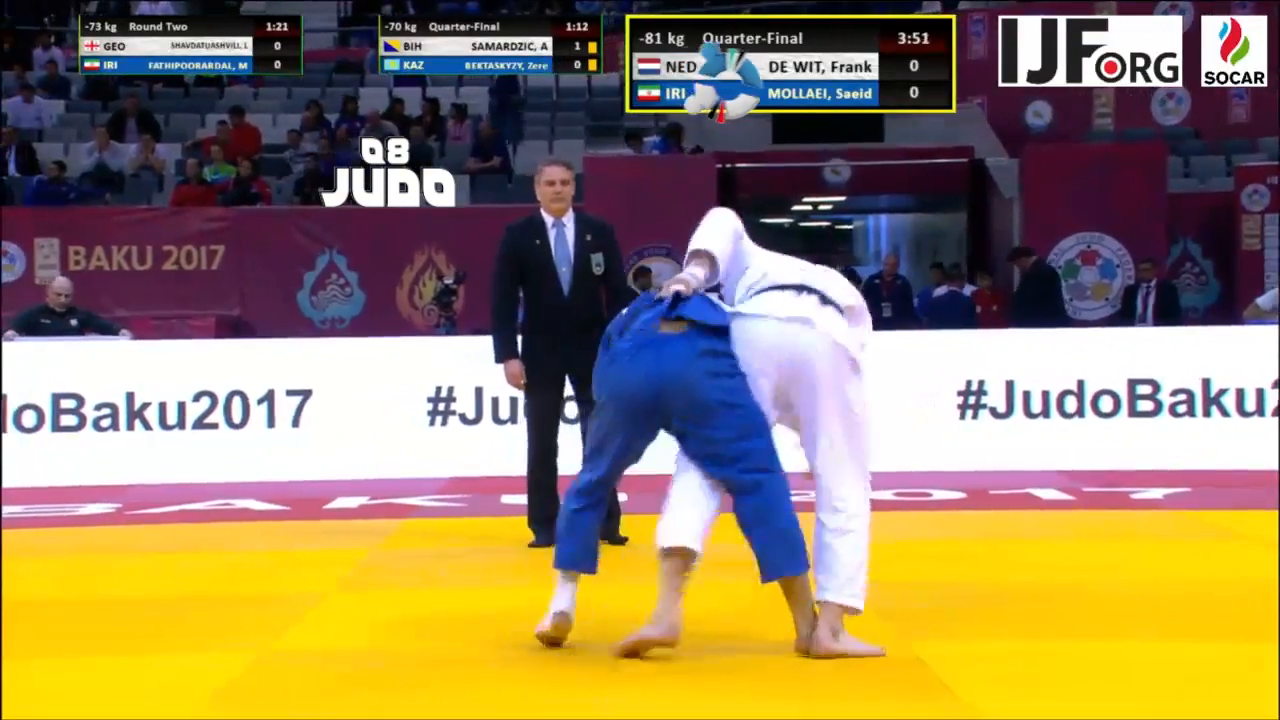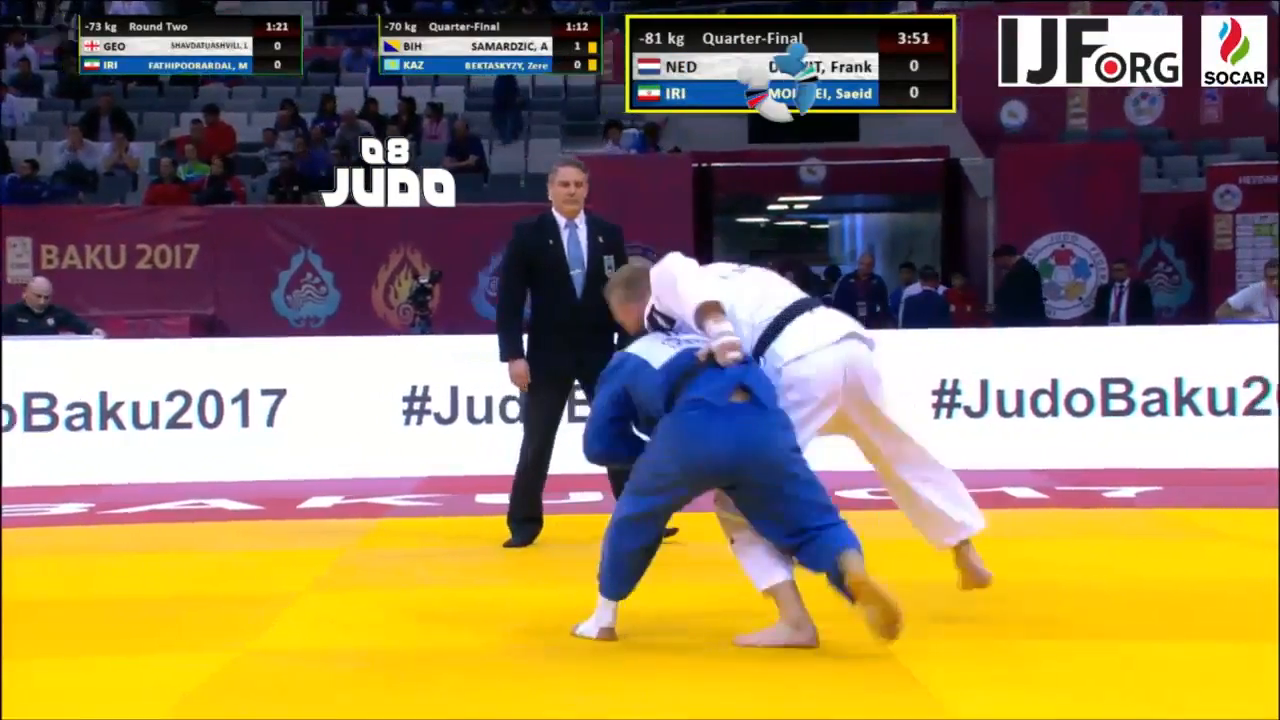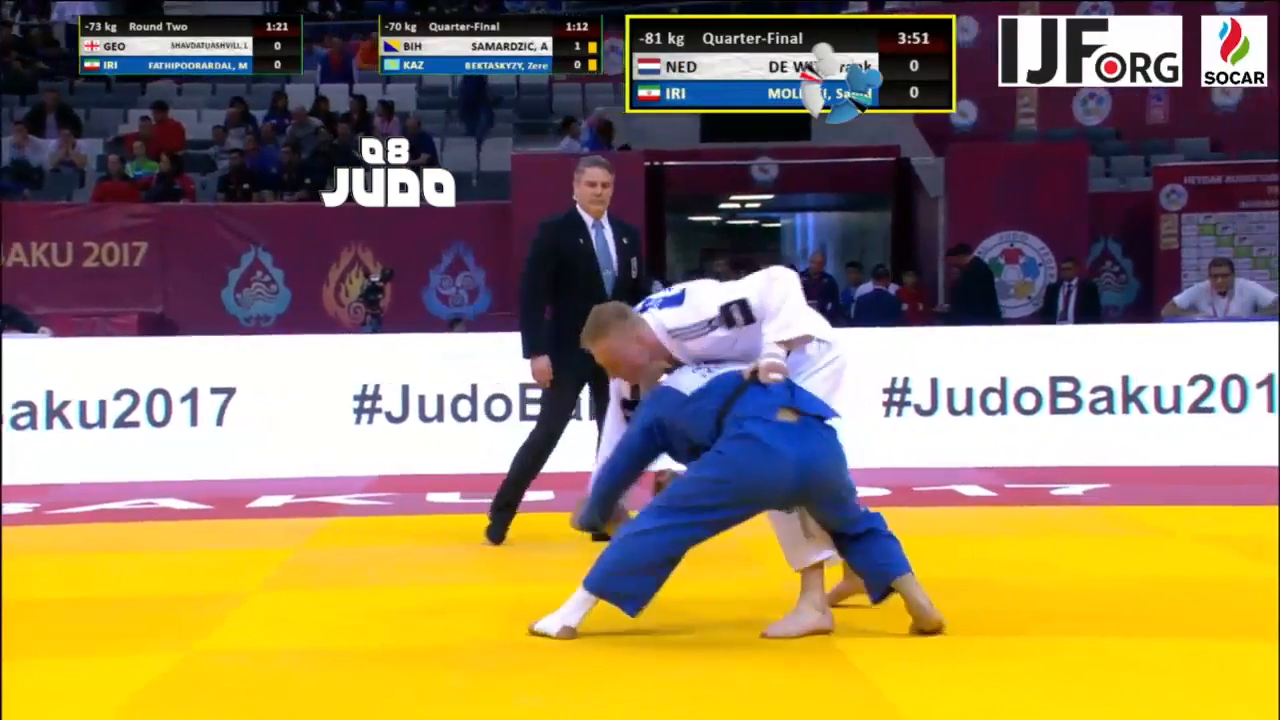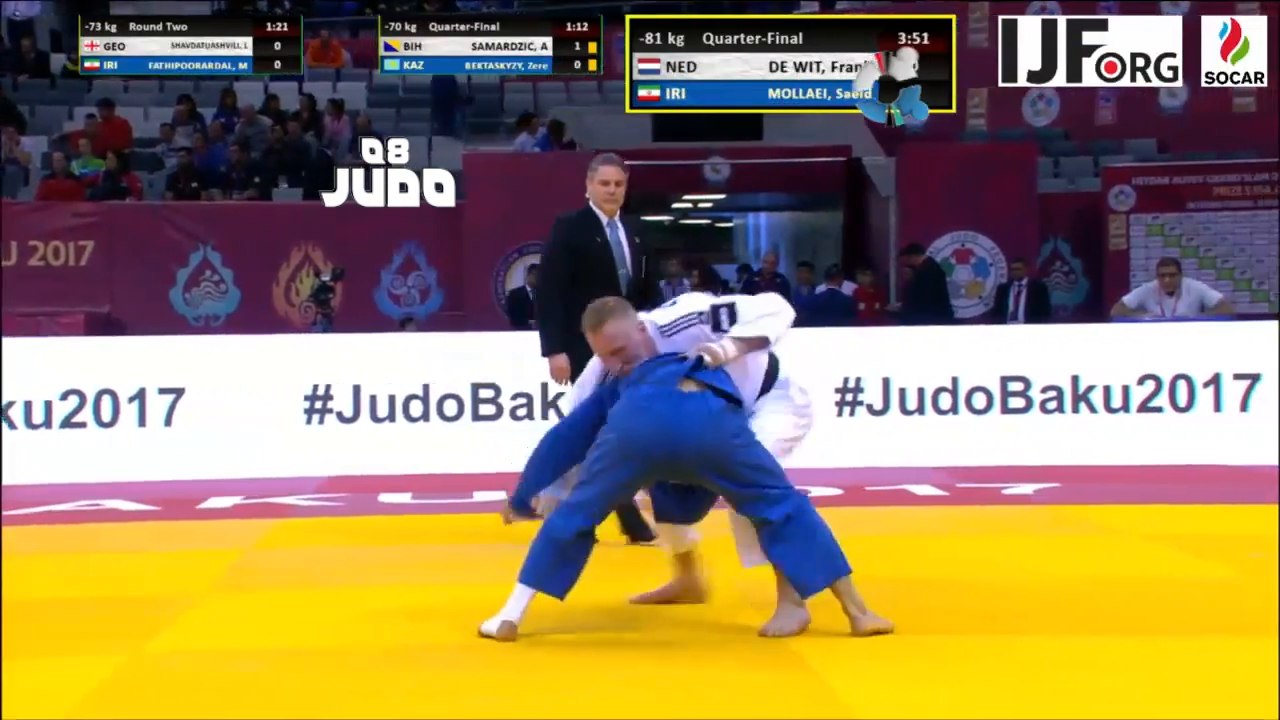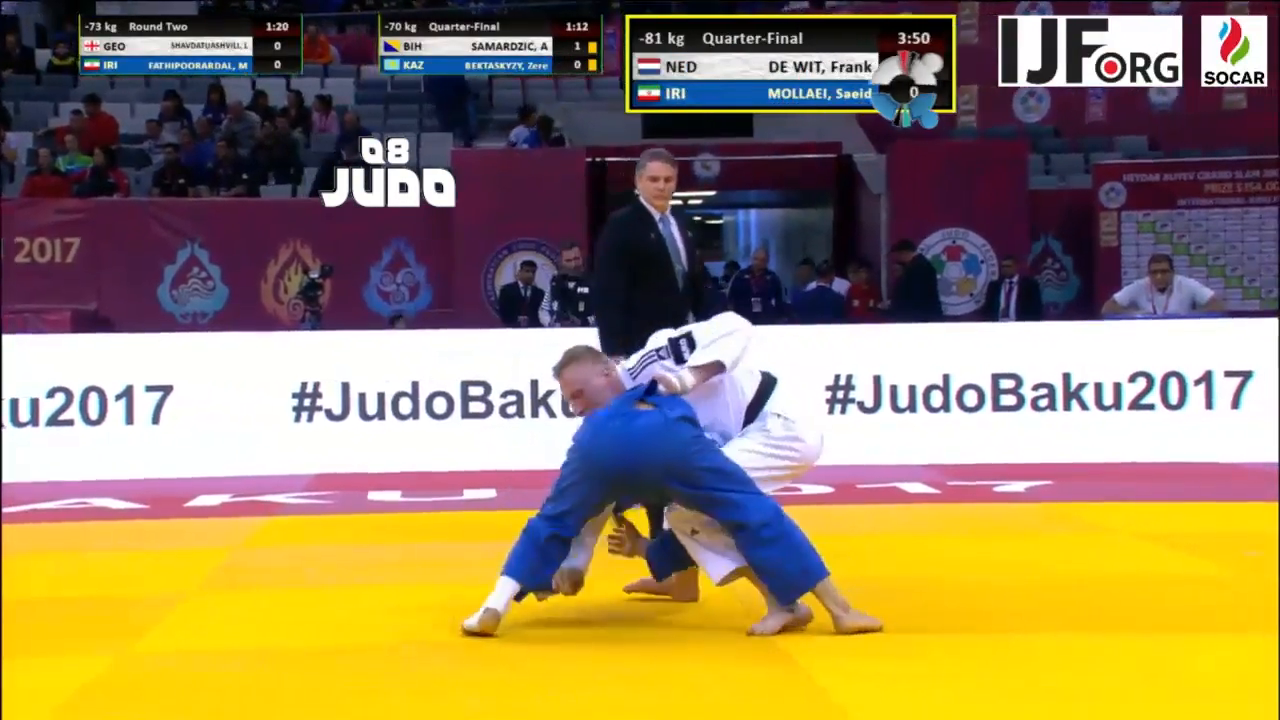
dt=0.3s
person 1, frame 1
left shoulder: (600, 232)
right shoulder: (517, 236)
left elbow: (618, 293)
right elbow: (503, 300)
right wrist: (508, 354)
left hip: (592, 349)
right hip: (541, 352)
right knee: (541, 441)
left ankle: (605, 522)
right ankle: (545, 525)
person 1, frame 2
left shoulder: (610, 233)
right shoulder: (528, 235)
right elbow: (510, 299)
right wrist: (513, 354)
left hip: (601, 352)
right hip: (550, 354)
right knee: (537, 440)
right ankle: (524, 521)
person 1, frame 3
left shoulder: (628, 234)
right shoulder: (554, 232)
left elbow: (639, 295)
right elbow: (531, 297)
right wrist: (537, 352)
right hip: (568, 352)
right knee: (547, 432)
right ankle: (502, 510)
person 1, frame 4
left shoulder: (633, 233)
right shoulder: (570, 229)
left elbow: (647, 291)
right elbow: (548, 293)
right wrist: (556, 349)
right hip: (584, 349)
right ankle: (631, 522)
person 1, frame 5
left shoulder: (681, 225)
right shoulder: (621, 225)
left elbow: (696, 288)
right elbow: (606, 294)
right wrist: (615, 351)
right hip: (640, 348)
right ankle: (663, 524)
person 2, frame 1
left shoulder: (627, 321)
right shoulder: (723, 320)
left elbow: (605, 392)
left hip: (630, 366)
right hip: (698, 364)
left knee: (592, 485)
right knee: (761, 484)
left ankle: (561, 608)
right ankle: (807, 625)
person 2, frame 2
left shoulder: (624, 364)
left elbow: (600, 445)
left wrist: (644, 450)
left hip: (695, 433)
right hip: (763, 431)
left knee: (638, 518)
right knee: (815, 523)
left ankle: (604, 618)
right ankle: (857, 578)
person 2, frame 3
left shoulder: (659, 406)
right shoulder: (734, 372)
left elbow: (614, 474)
left wrist: (592, 517)
left hip: (754, 457)
right hip: (818, 446)
left knee: (660, 527)
right knee: (854, 523)
left ankle: (568, 617)
right ankle: (921, 606)
person 2, frame 4
left shoulder: (618, 389)
left elbow: (561, 441)
left wrist: (523, 497)
left hip: (637, 423)
right hip: (711, 420)
left knee: (573, 517)
right knee: (782, 509)
left ankle: (510, 616)
right ankle: (858, 613)
person 2, frame 5
left shoulder: (596, 424)
left elbow: (554, 510)
right wrist: (654, 554)
left hip: (600, 441)
right hip: (666, 435)
left knee: (551, 525)
right knee: (755, 514)
left ankle: (493, 607)
right ankle: (842, 610)
person 3, frame 1
left shoulder: (747, 266)
right shoulder: (849, 307)
left elbow: (723, 224)
left wrist: (694, 272)
left hip: (760, 333)
right hip: (829, 339)
left knee: (702, 468)
right knee: (842, 493)
left ankle: (667, 612)
right ankle: (831, 629)
person 3, frame 2
left shoulder: (662, 305)
right shoulder: (719, 285)
left elbow: (676, 271)
left wrist: (718, 331)
left hip: (808, 363)
right hip: (851, 344)
right knee: (900, 457)
left ankle: (793, 623)
right ankle: (967, 560)
person 3, frame 3
left shoulder: (685, 320)
right shoulder: (638, 352)
left elbow: (779, 280)
right elbow: (622, 428)
left wrist: (775, 353)
left hip: (806, 351)
right hip: (771, 370)
left ankle: (813, 603)
right ankle: (857, 573)
person 3, frame 4
left shoulder: (682, 322)
right shoulder: (609, 369)
left elbow: (774, 307)
left wrist: (733, 346)
right wrist: (555, 492)
left hip: (773, 401)
left ankle: (791, 600)
right ankle: (687, 579)
person 3, frame 5
left shoulder: (653, 363)
left elbow: (733, 328)
left wrist: (690, 377)
right wrist: (574, 563)
left hip: (783, 431)
right hip: (744, 432)
left knee: (687, 506)
right ankle: (683, 579)
